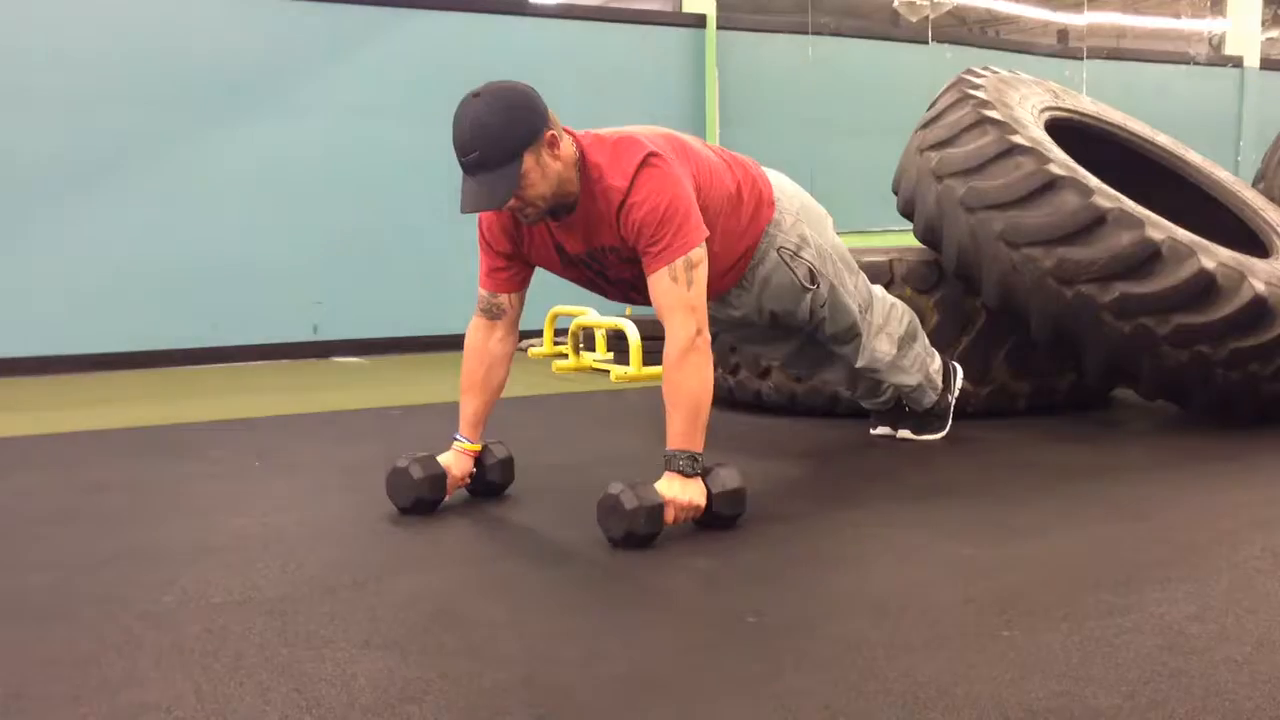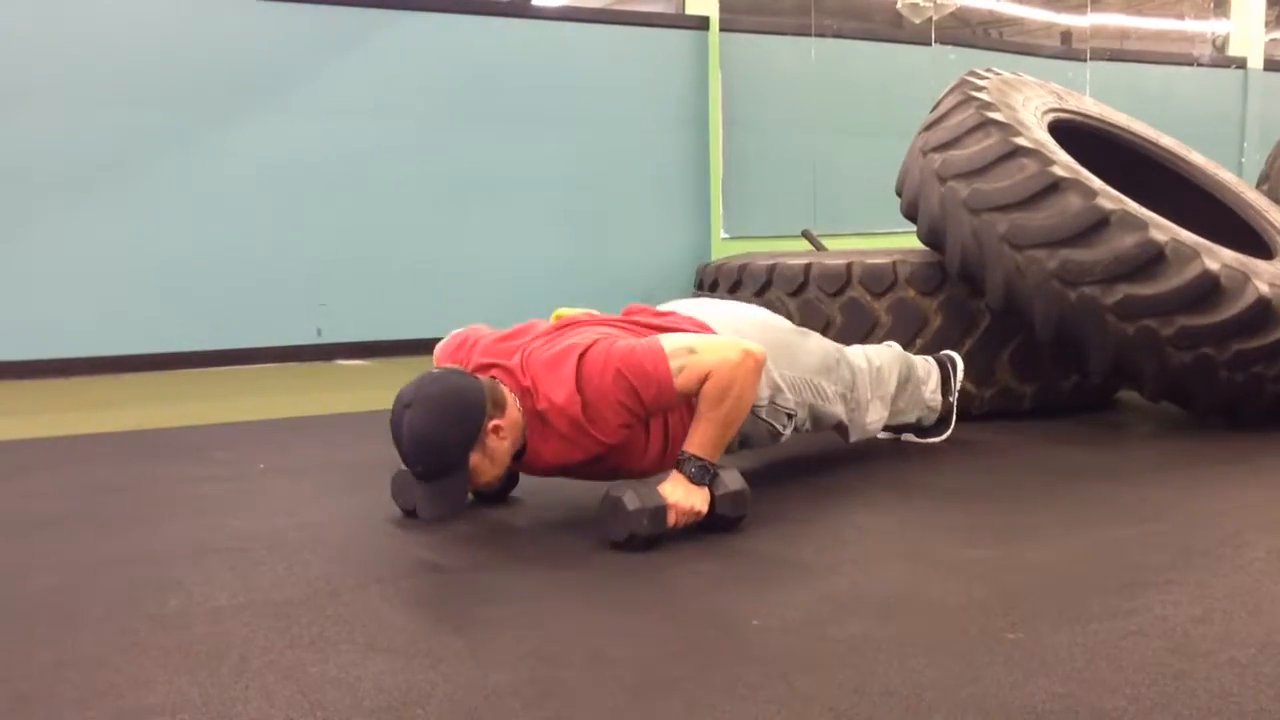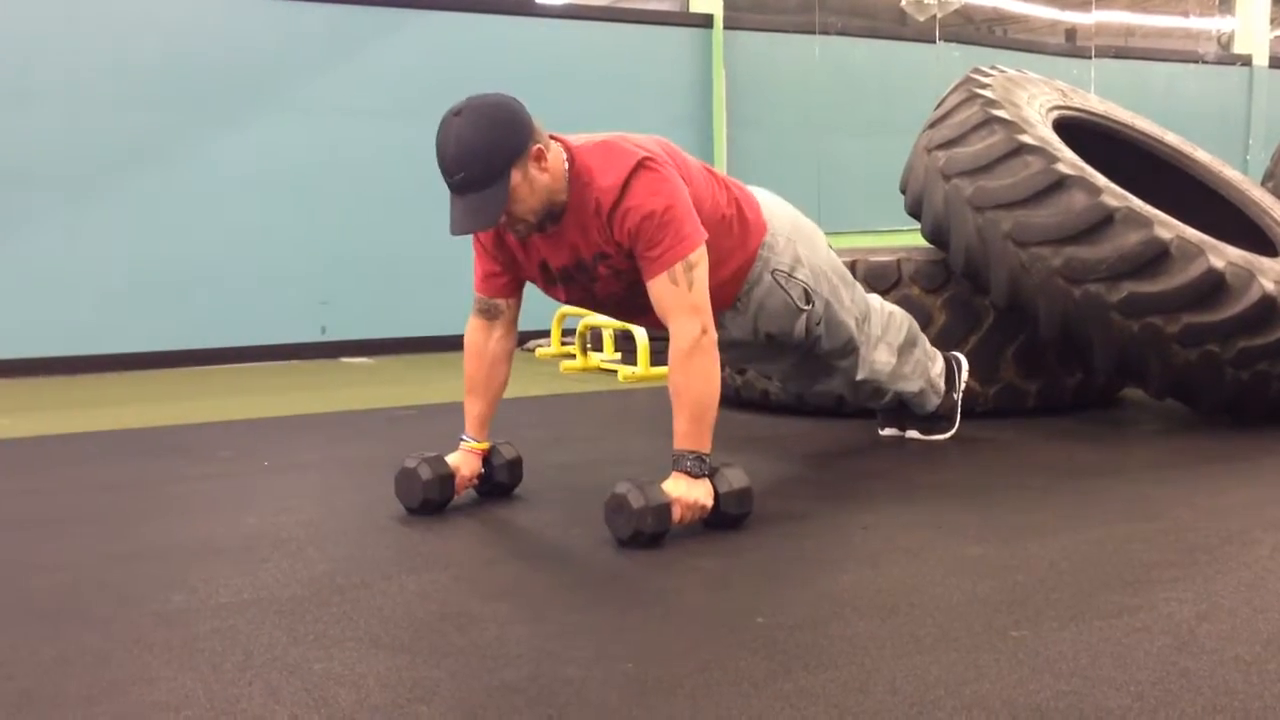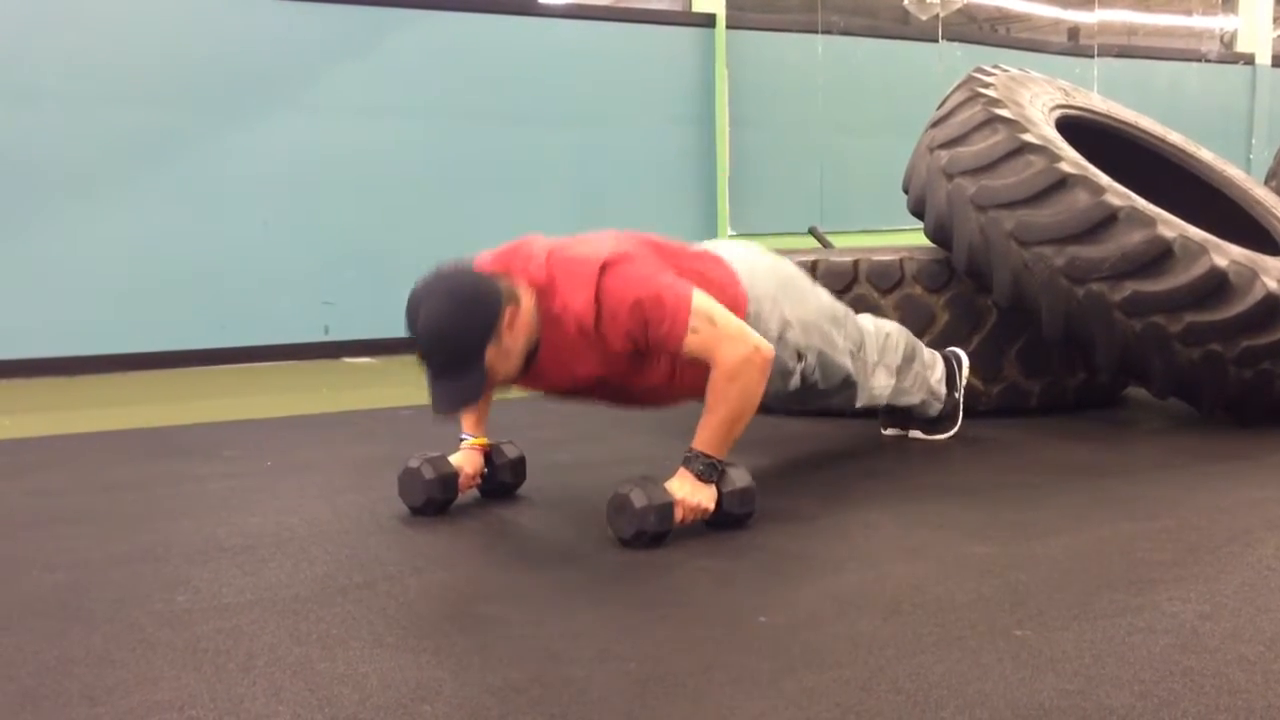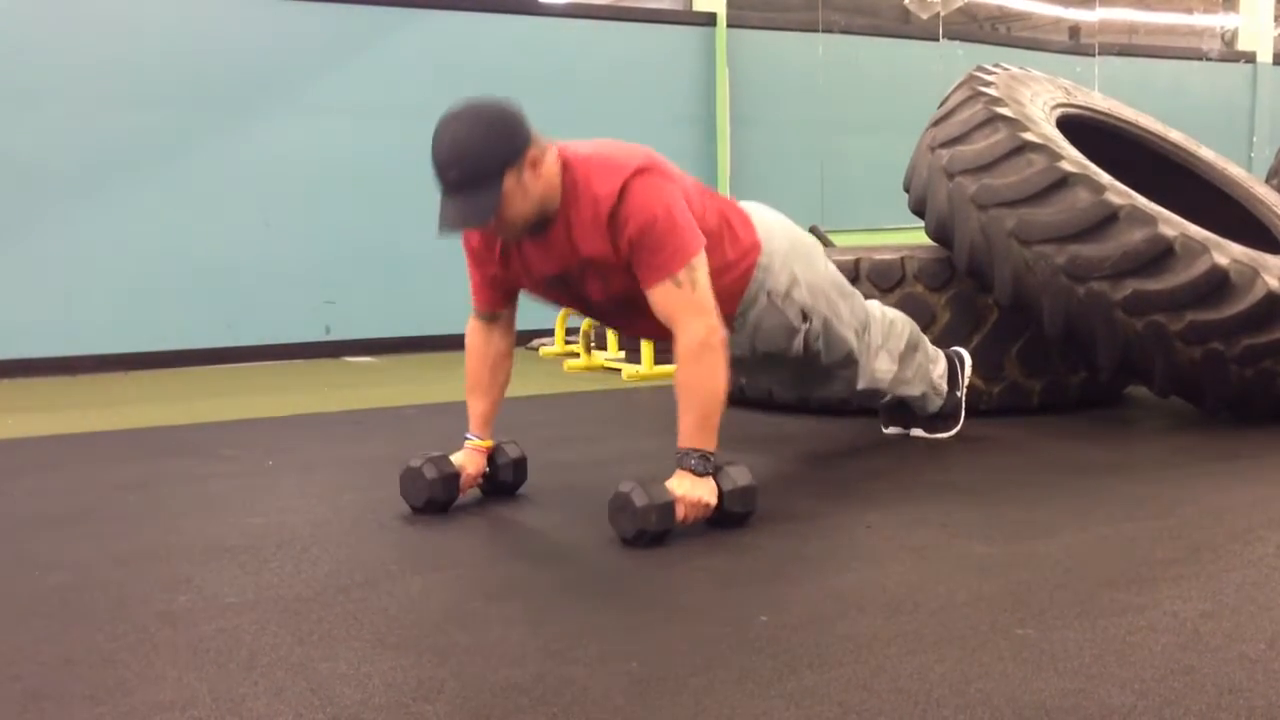
dt=1s
person 1, frame 1
left shoulder: (641, 181)
right shoulder: (507, 212)
left elbow: (688, 333)
right elbow: (494, 323)
left wrist: (683, 468)
right wrist: (465, 444)
left hip: (768, 236)
left knee: (860, 329)
right knee: (814, 355)
left ankle: (931, 385)
right ankle: (891, 400)
person 1, frame 2
left shoulder: (585, 389)
right shoulder: (462, 363)
left elbow: (742, 359)
left wrist: (692, 473)
right wrist: (463, 471)
left hip: (735, 358)
right hip: (669, 335)
left knee: (847, 391)
left ankle: (932, 380)
right ankle: (911, 376)
person 1, frame 3
left shoulder: (634, 186)
right shoulder: (499, 214)
left elbow: (693, 332)
right elbow: (491, 323)
left wrist: (690, 468)
right wrist: (473, 444)
left hip: (763, 259)
right hip: (716, 306)
left knee: (862, 340)
right knee: (816, 368)
left ankle: (937, 381)
right ankle: (904, 397)
person 1, frame 4
left shoulder: (607, 297)
right shoulder: (482, 295)
left elbow: (748, 356)
right elbow: (464, 370)
left wrist: (699, 472)
right wrist: (473, 441)
left hip: (750, 311)
right hip: (681, 302)
left knee: (858, 365)
left ankle: (937, 378)
right ankle: (909, 397)
person 1, frame 5
left shoulder: (627, 196)
right shoulder: (492, 220)
left elbow: (698, 335)
right elbow: (489, 323)
left wrist: (694, 466)
right wrist: (478, 439)
left hip: (759, 269)
left knee: (866, 346)
left ankle: (942, 379)
right ankle: (910, 404)
